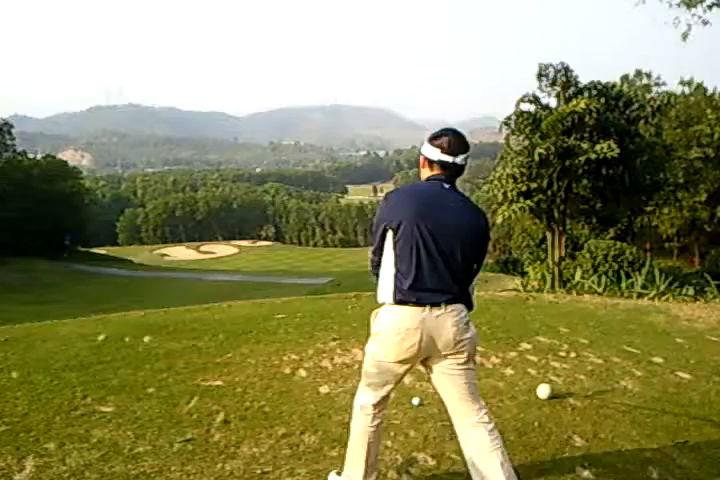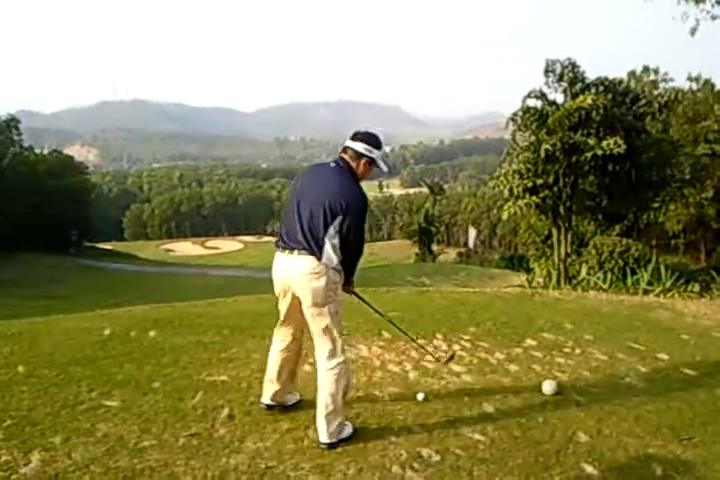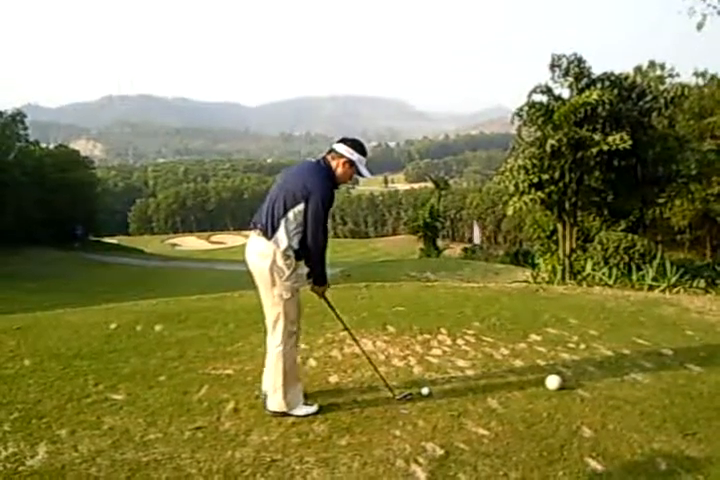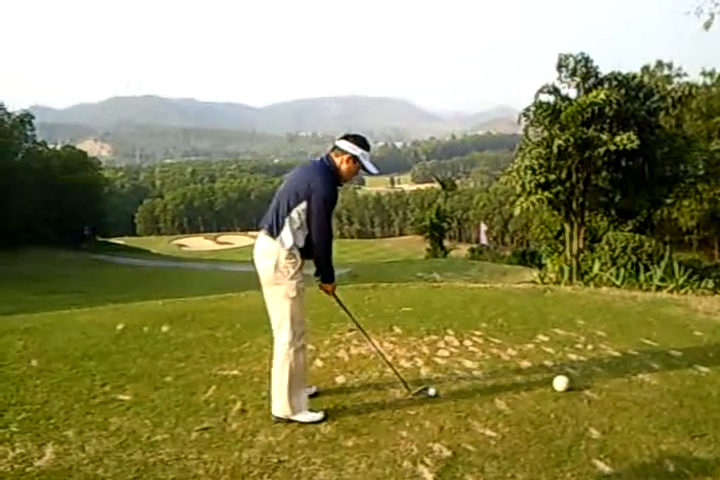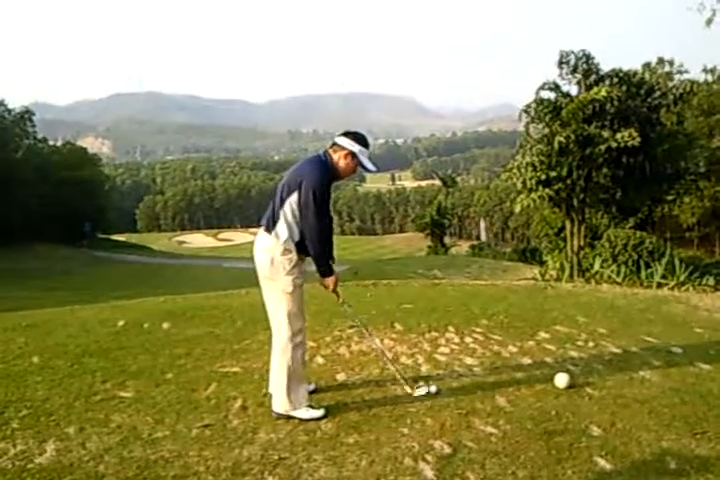
dt=1s
person 1, frame 1
left shoulder: (397, 202)
right shoulder: (476, 217)
left elbow: (378, 257)
right elbow: (468, 273)
left hip: (401, 319)
right hip: (451, 321)
left knee: (369, 402)
right knee: (473, 415)
person 1, frame 2
left shoulder: (310, 173)
right shoulder: (353, 195)
right elbow: (352, 245)
right wrist: (347, 279)
left hip: (283, 261)
right hip: (314, 271)
left knee: (287, 332)
right knee: (331, 352)
left ankle: (274, 393)
right ankle: (331, 429)
person 1, frame 3
left shoulder: (304, 169)
right shoulder: (321, 187)
right elbow: (316, 238)
left wrist: (310, 272)
right wrist: (320, 279)
left hip: (260, 246)
right hip: (274, 255)
left knee: (285, 324)
right knee: (284, 330)
left ankle: (273, 385)
right ankle: (283, 400)
person 1, frame 4
left shoulder: (312, 170)
right shoulder: (323, 185)
right elbow: (321, 235)
left wrist: (322, 271)
right wrist: (327, 276)
left hip: (272, 248)
right hip: (280, 256)
left knee: (288, 327)
right knee: (291, 333)
left ankle: (288, 386)
right ankle: (288, 407)
person 1, frame 5
left shoulder: (315, 169)
right shoulder: (316, 175)
left elbow: (321, 224)
right elbow: (313, 228)
left wrist: (328, 264)
right wrist: (326, 271)
left hip: (281, 250)
right hip: (279, 253)
left knee: (290, 324)
right knee: (289, 329)
left ankle: (284, 383)
right ankle: (288, 402)
